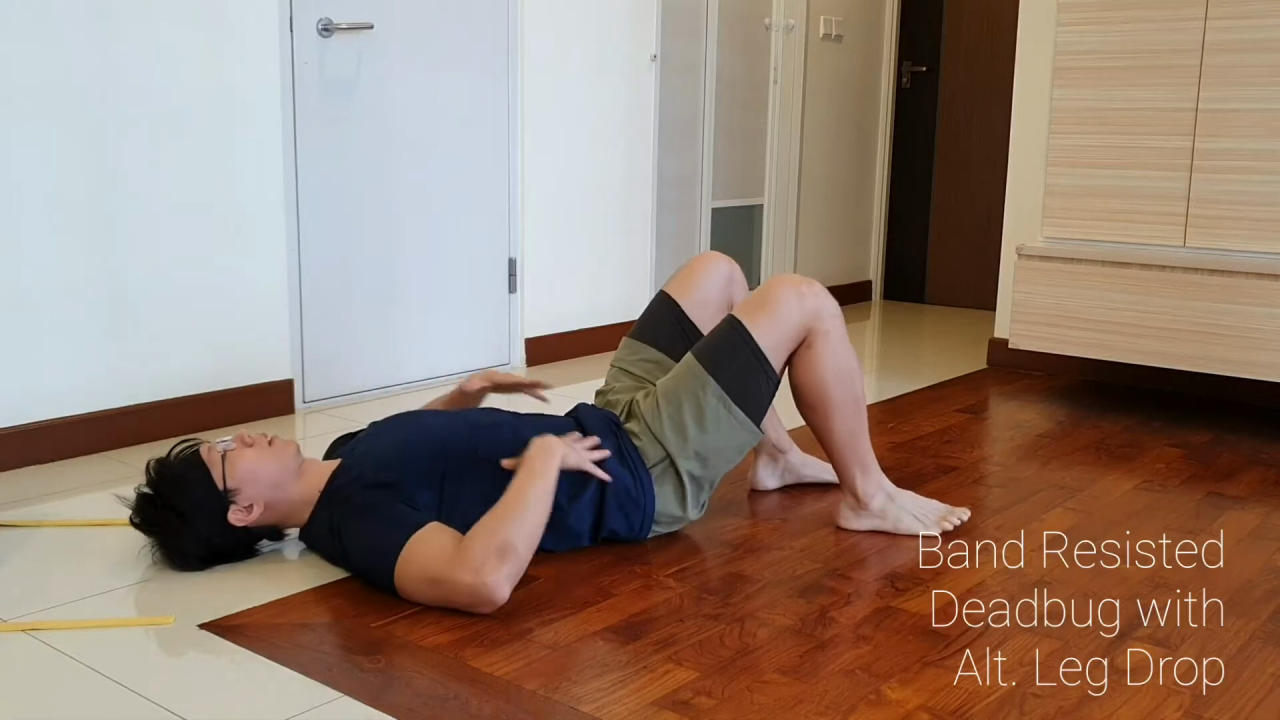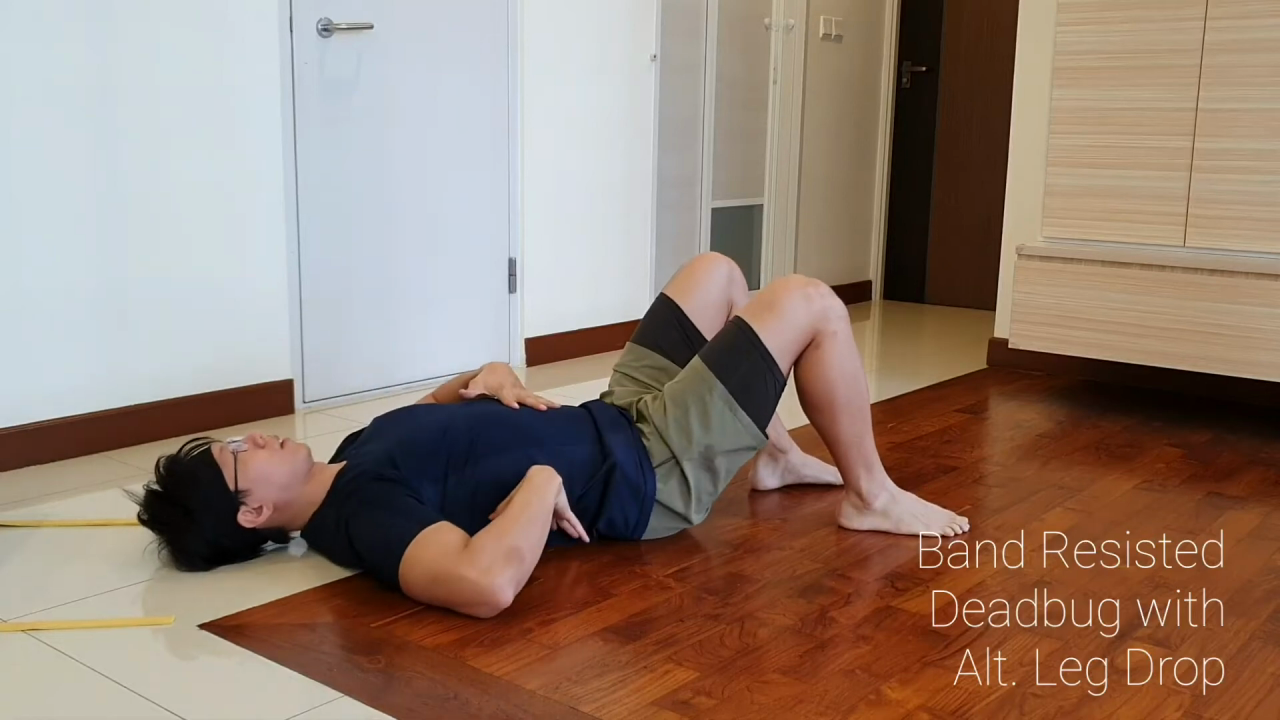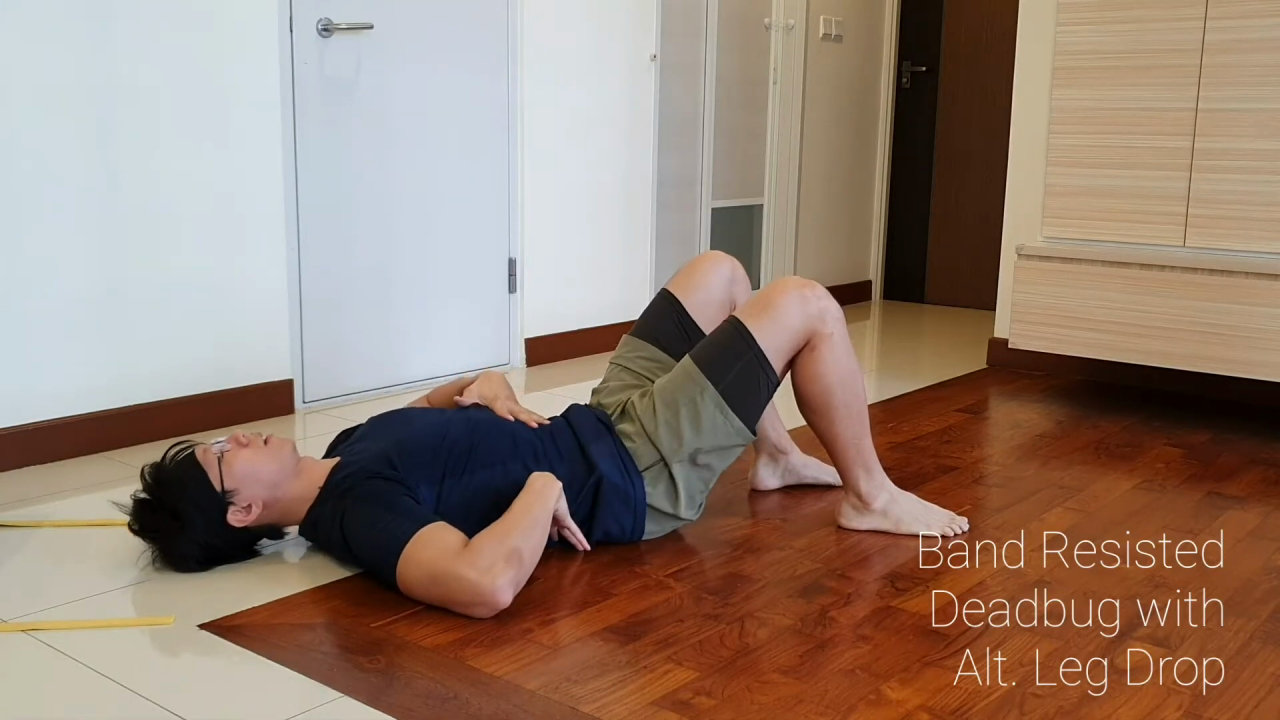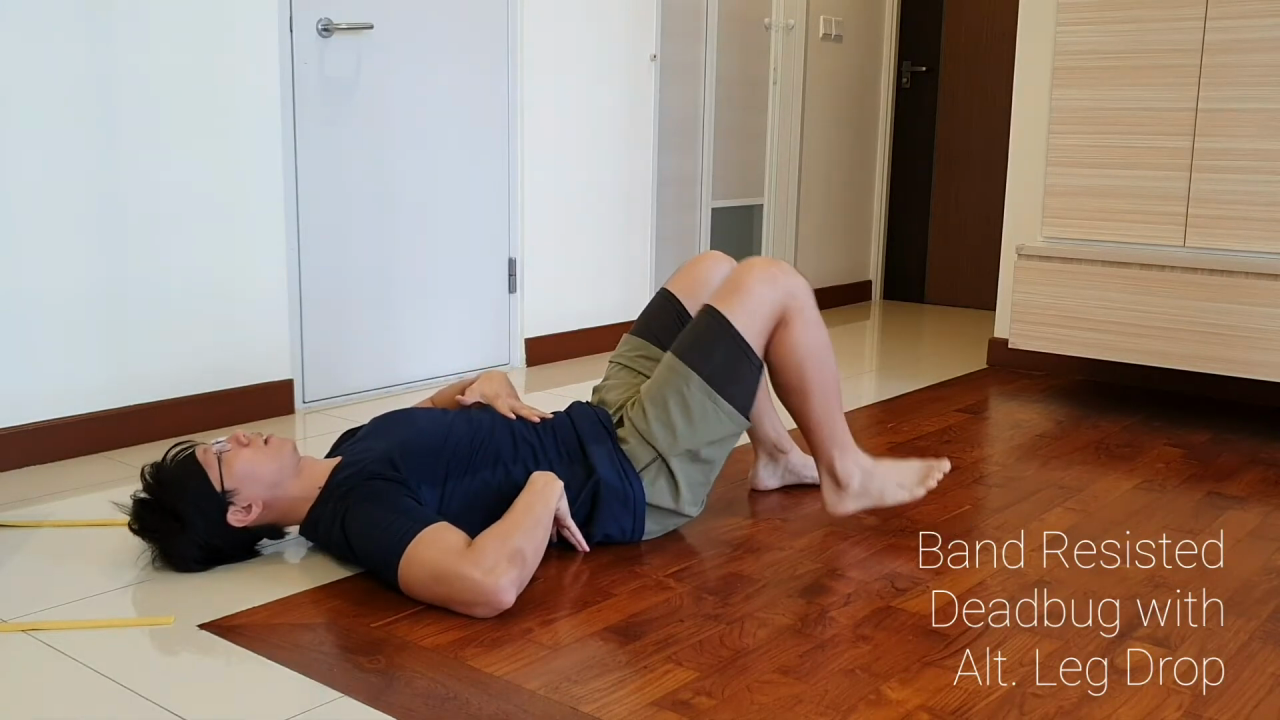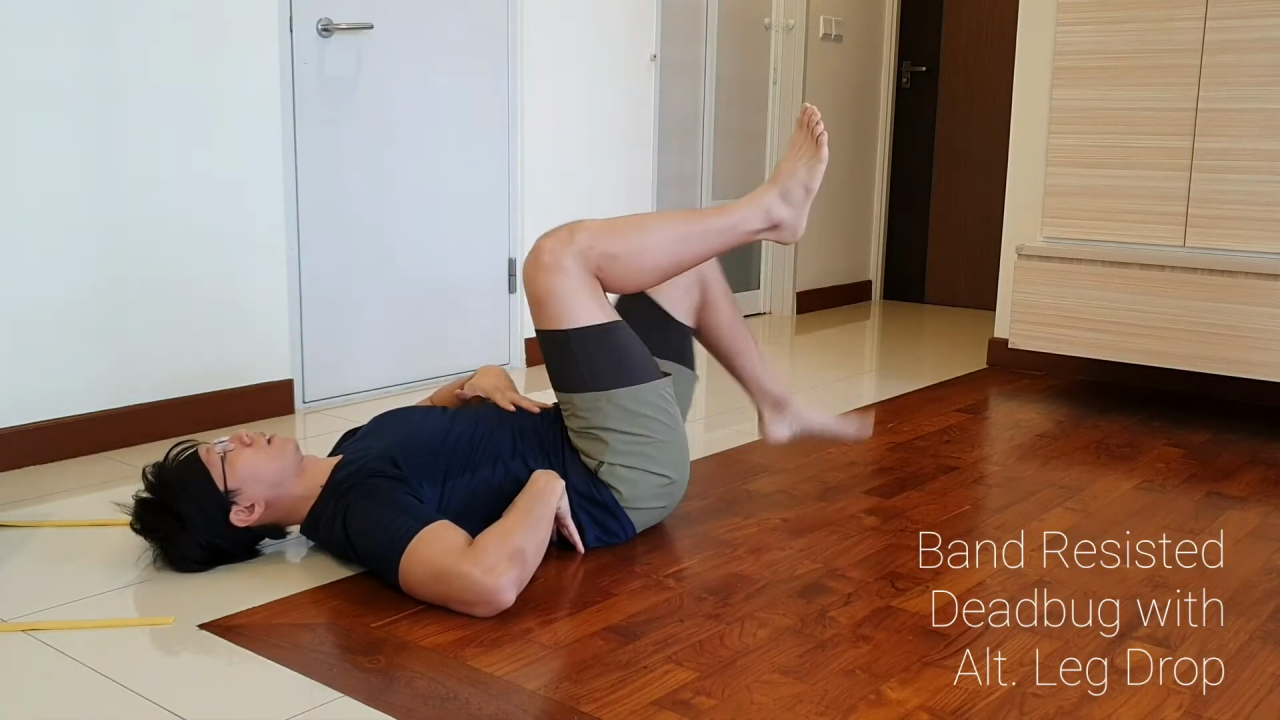
dt=0.7s
person 1, frame 1
left shoulder: (345, 458)
right shoulder: (354, 522)
right elbow: (484, 579)
left wrist: (467, 390)
right wrist: (544, 458)
left hip: (608, 422)
right hip: (643, 469)
left knee: (717, 271)
right knee: (802, 300)
left ankle: (776, 456)
right ankle: (869, 497)
person 1, frame 2
left shoulder: (355, 457)
right shoulder: (363, 515)
left elbow: (425, 422)
right elbow: (487, 583)
left wrist: (484, 378)
right wrist: (543, 480)
left hip: (614, 420)
right hip: (653, 470)
left knee: (717, 272)
right knee: (811, 303)
left ankle: (777, 456)
right ankle: (871, 496)
person 1, frame 3
left shoulder: (347, 452)
right shoulder: (355, 509)
right elbow: (484, 584)
left wrist: (478, 385)
right wrist: (542, 485)
left hip: (603, 423)
right hip: (639, 472)
left knee: (720, 270)
right knee: (806, 304)
left ankle: (778, 457)
right ankle: (872, 496)
person 1, frame 4
left shoulder: (348, 454)
right shoulder: (357, 511)
right elbow: (488, 584)
left wrist: (476, 388)
right wrist: (544, 484)
left hip: (603, 422)
right hip: (639, 475)
left knee: (717, 271)
right knee: (774, 284)
left ankle: (778, 455)
right ankle: (848, 473)
person 1, frame 5
left shoulder: (352, 454)
right shoulder: (359, 507)
right elbow: (487, 584)
left wrist: (473, 384)
right wrist: (547, 482)
left hip: (579, 447)
right hip: (625, 481)
left knee: (690, 267)
right knee: (560, 254)
left ankle: (780, 407)
right ankle: (771, 207)
